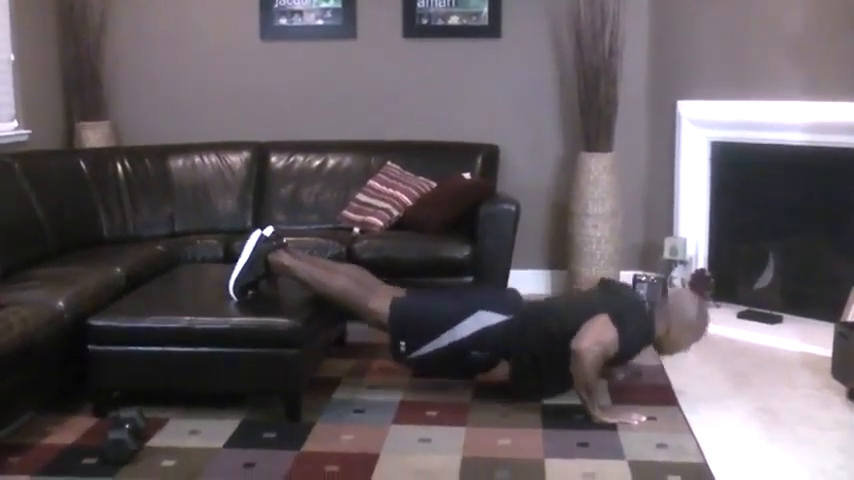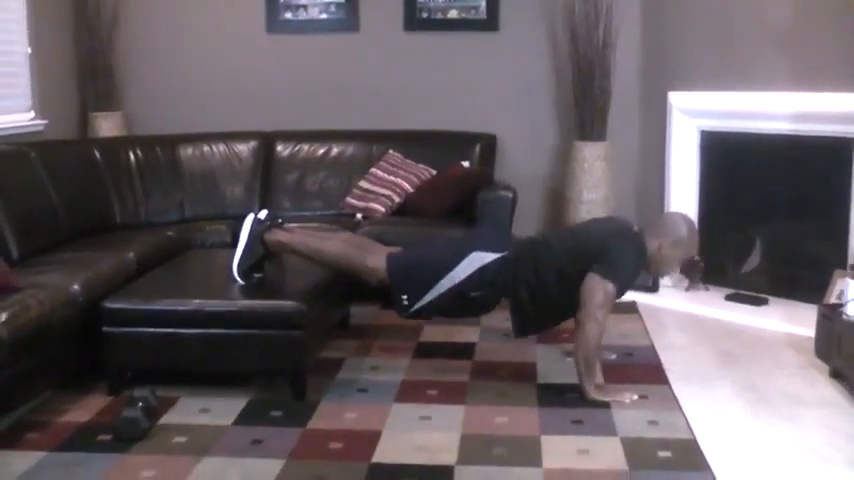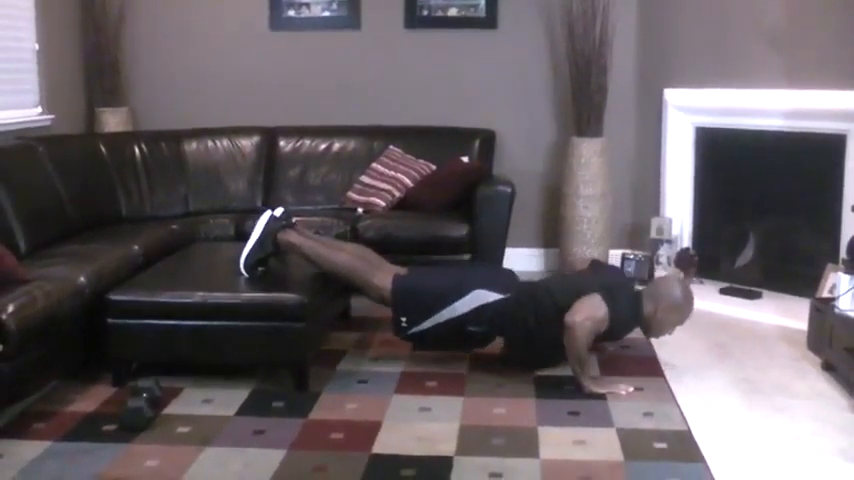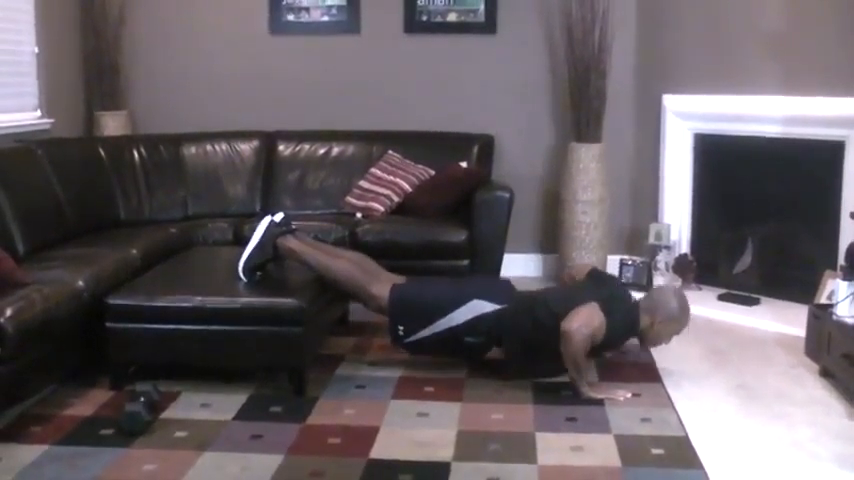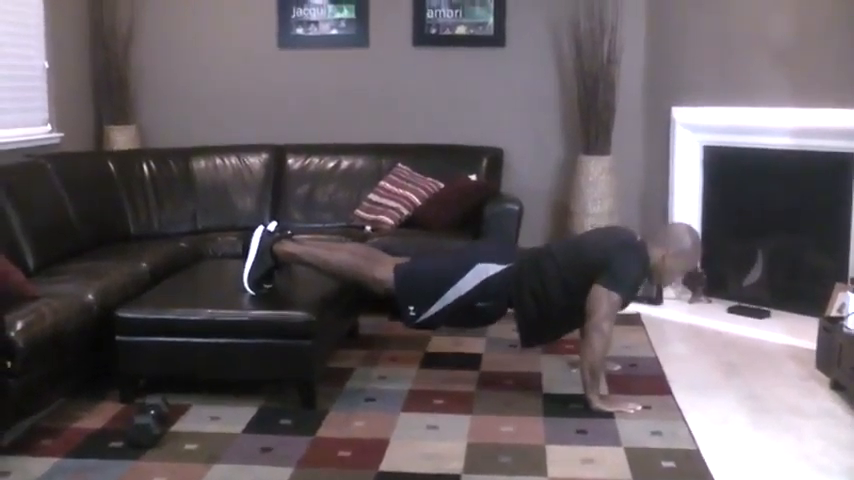
dt=0.5s
person 1, frame 1
left shoulder: (631, 305)
right shoulder: (635, 326)
left elbow: (585, 291)
right elbow: (584, 349)
right wrist: (598, 408)
left hip: (501, 313)
right hip: (493, 330)
left knee: (385, 296)
right knee: (379, 308)
left ankle: (278, 250)
right ankle: (273, 259)
person 1, frame 2
left shoulder: (623, 234)
right shoulder: (627, 255)
right elbow: (591, 314)
left wrist: (586, 347)
right wrist: (593, 385)
left hip: (495, 258)
right hip: (488, 269)
left knee: (381, 255)
right knee: (377, 266)
left ankle: (273, 229)
right ankle: (269, 236)
person 1, frame 3
left shoulder: (618, 283)
right shoulder: (624, 308)
left elbow: (581, 266)
right elbow: (576, 321)
left wrist: (589, 336)
right wrist: (588, 379)
left hip: (495, 289)
right hip: (490, 306)
left knee: (387, 275)
right knee: (382, 285)
left ankle: (286, 229)
right ankle: (280, 236)
person 1, frame 4
left shoulder: (614, 289)
right shoulder: (620, 315)
left elbow: (576, 272)
right elbow: (572, 329)
right wrist: (585, 384)
left hip: (493, 302)
right hip: (487, 317)
left knee: (384, 284)
right knee: (379, 294)
left ankle: (286, 235)
right ankle: (280, 241)
person 1, frame 5
left shoulder: (625, 244)
right shoulder: (629, 262)
right elbow: (598, 328)
left wrist: (590, 355)
right wrist: (596, 396)
left hip: (500, 266)
right hip: (493, 280)
left knee: (386, 265)
right knee: (382, 276)
left ankle: (282, 240)
right ankle: (278, 247)
